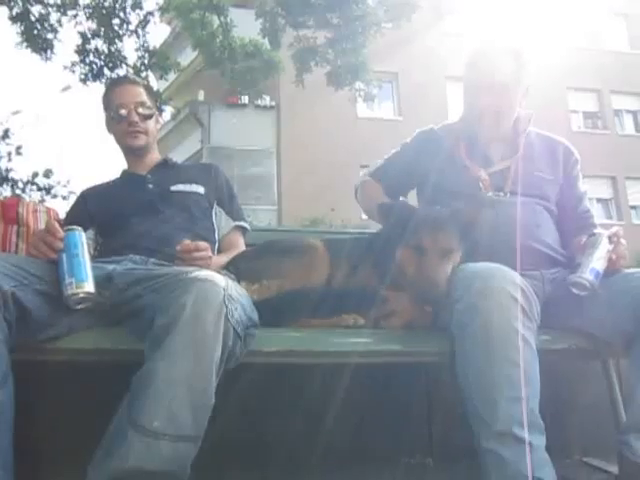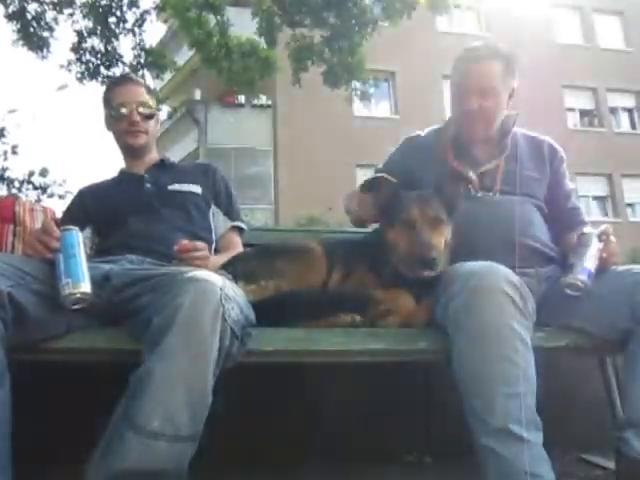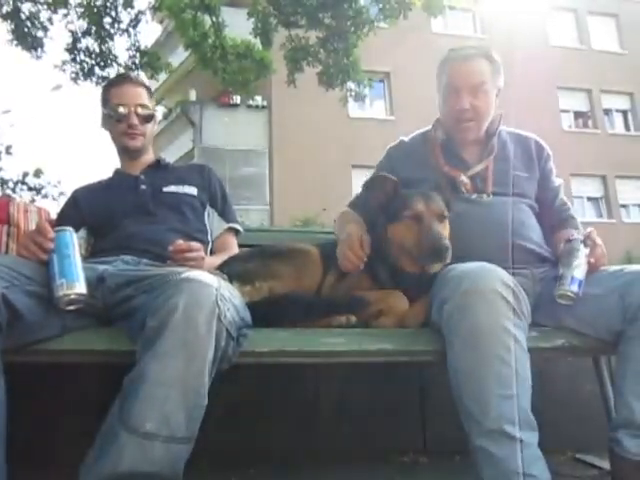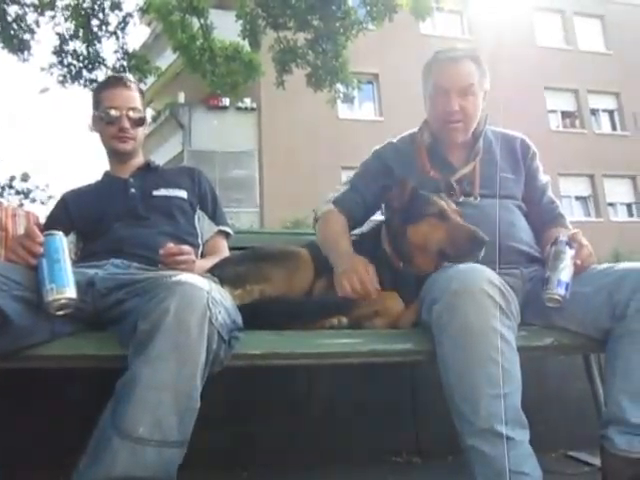
dt=0.3s
person 1, frame 1
left shoulder: (556, 153)
right shoulder: (432, 144)
left elbow: (580, 231)
right elbow: (370, 185)
left hip: (559, 282)
right hip: (474, 279)
right knee: (493, 288)
person 1, frame 2
left shoulder: (543, 152)
right shoulder: (420, 149)
left elbow: (569, 227)
right elbow: (361, 201)
right wrist: (361, 203)
left hip: (553, 281)
right hip: (470, 279)
right knee: (489, 286)
person 1, frame 3
left shoulder: (530, 149)
right shoulder: (408, 154)
left elbow: (560, 224)
right elbow: (355, 213)
right wrist: (350, 233)
left hip: (547, 280)
right hip: (464, 280)
right knee: (482, 287)
person 1, frame 4
left shoulder: (516, 148)
right shoulder: (395, 156)
left elbow: (549, 220)
right elbow: (333, 213)
left wrist: (566, 245)
right wrist: (344, 257)
left hip: (537, 279)
right hip: (456, 282)
right knee: (472, 287)
person 2, frame 1
left shoulder: (205, 176)
right shoulder: (96, 196)
left elbow: (238, 251)
right elbow: (63, 246)
left wrist: (213, 263)
right wrist: (43, 244)
left hip: (175, 281)
right hip: (94, 279)
left knee: (206, 292)
person 2, frame 2
left shoulder: (203, 176)
right shoulder: (93, 195)
left elbow: (236, 252)
right elbow: (56, 248)
left wrist: (210, 263)
right wrist: (38, 244)
left hip: (169, 280)
right hip: (90, 279)
left knee: (203, 292)
person 2, frame 3
left shoulder: (199, 177)
right shoulder: (87, 196)
left elbow: (232, 253)
right elbow: (54, 247)
left wrist: (205, 263)
right wrist: (33, 245)
left hip: (167, 281)
right hip: (87, 277)
left knee: (198, 293)
person 2, frame 4
left shoulder: (188, 180)
right shoulder: (77, 199)
left elbow: (222, 256)
right elbow: (41, 251)
left wrist: (197, 266)
left hip: (155, 284)
right hip: (75, 283)
left knee: (189, 295)
